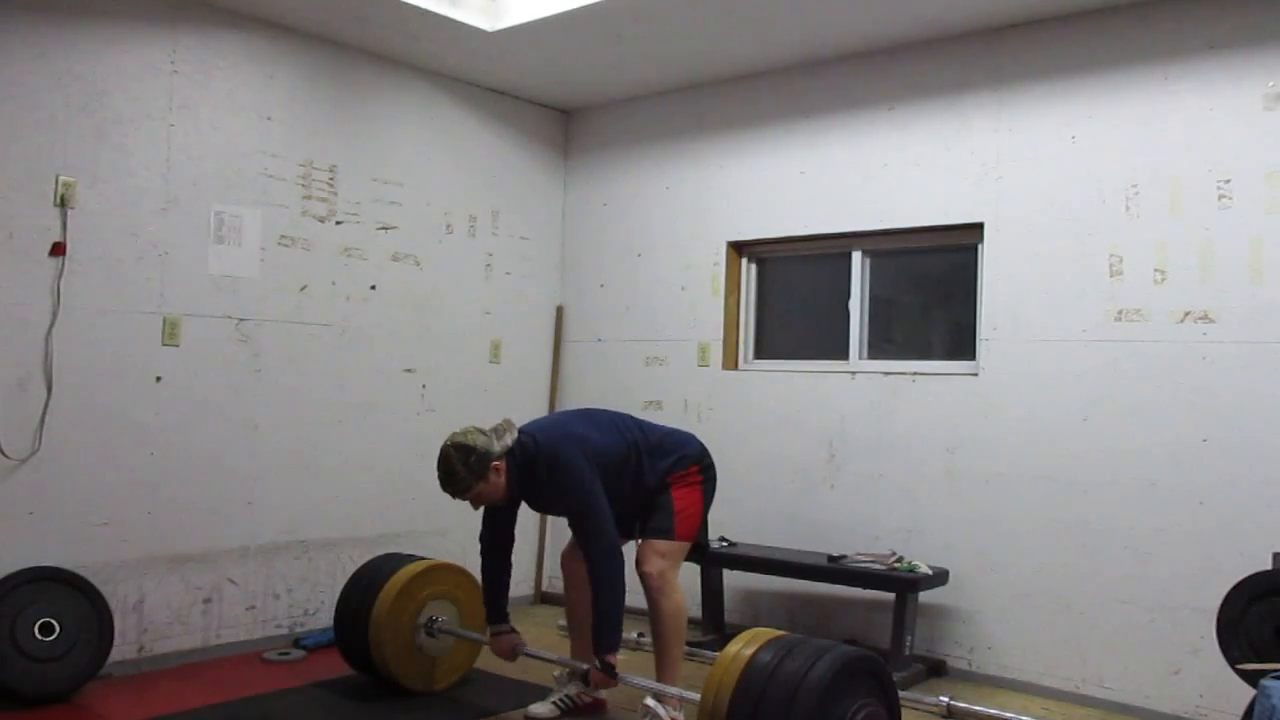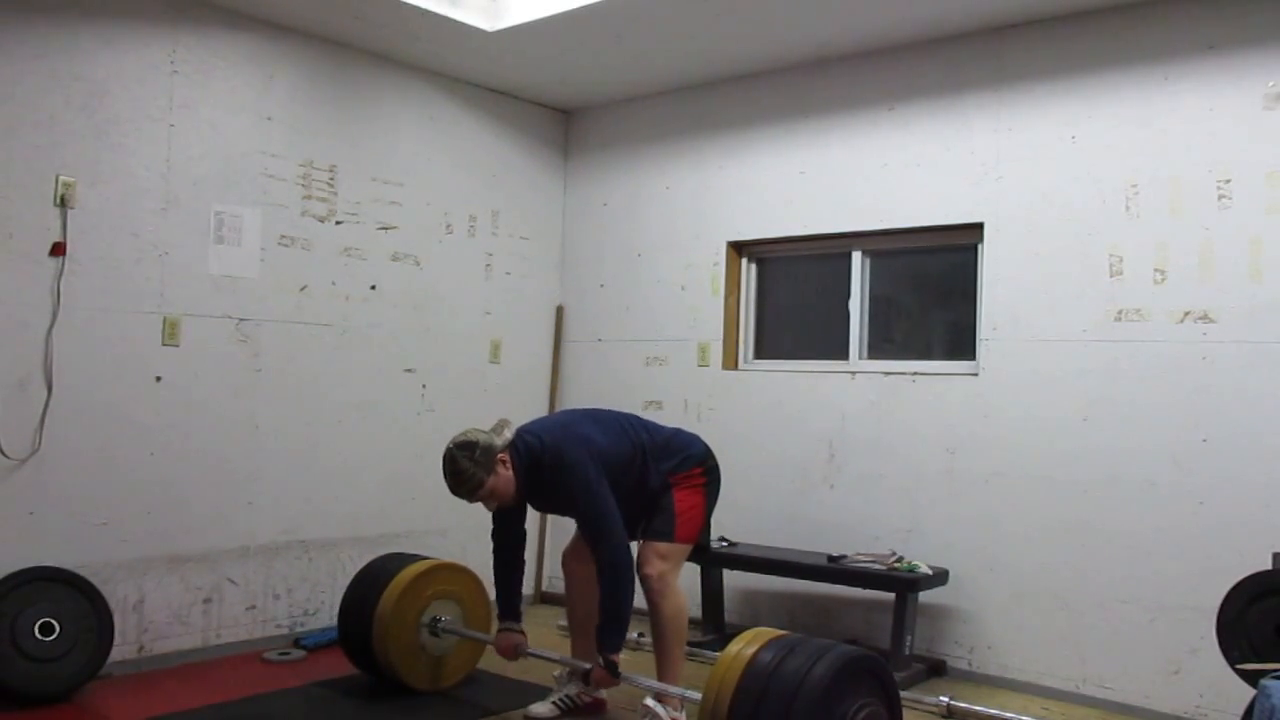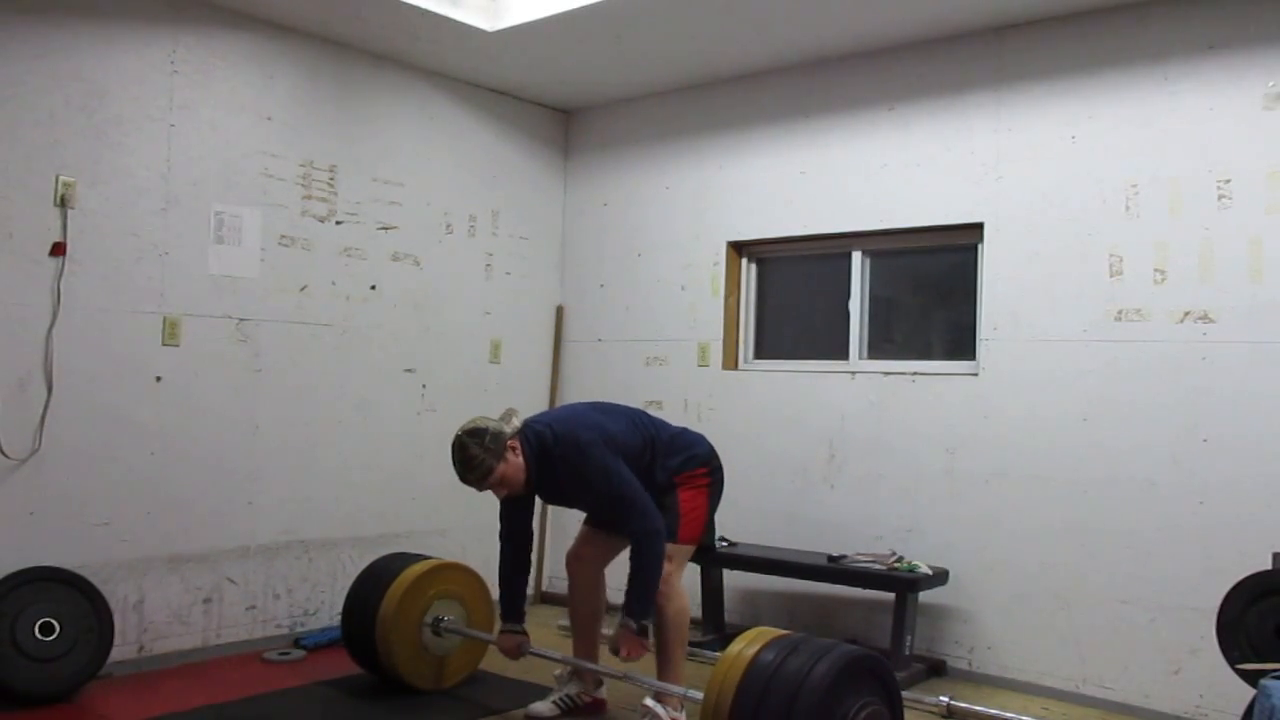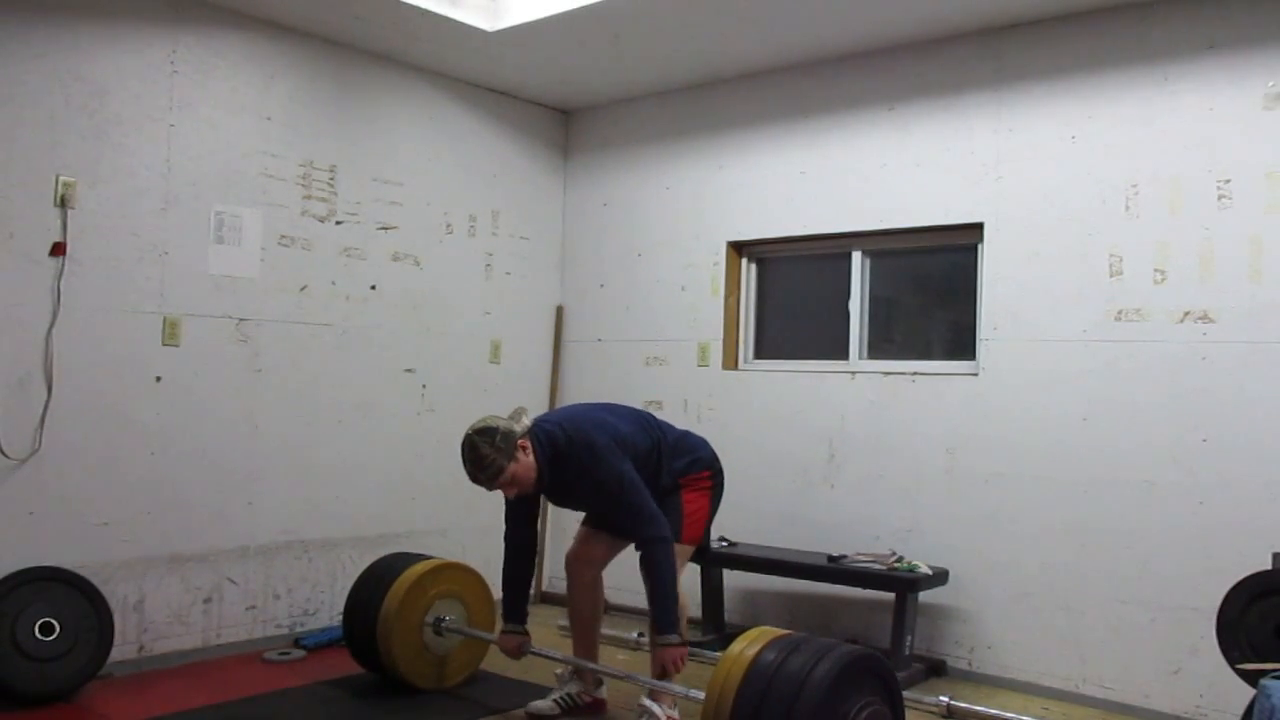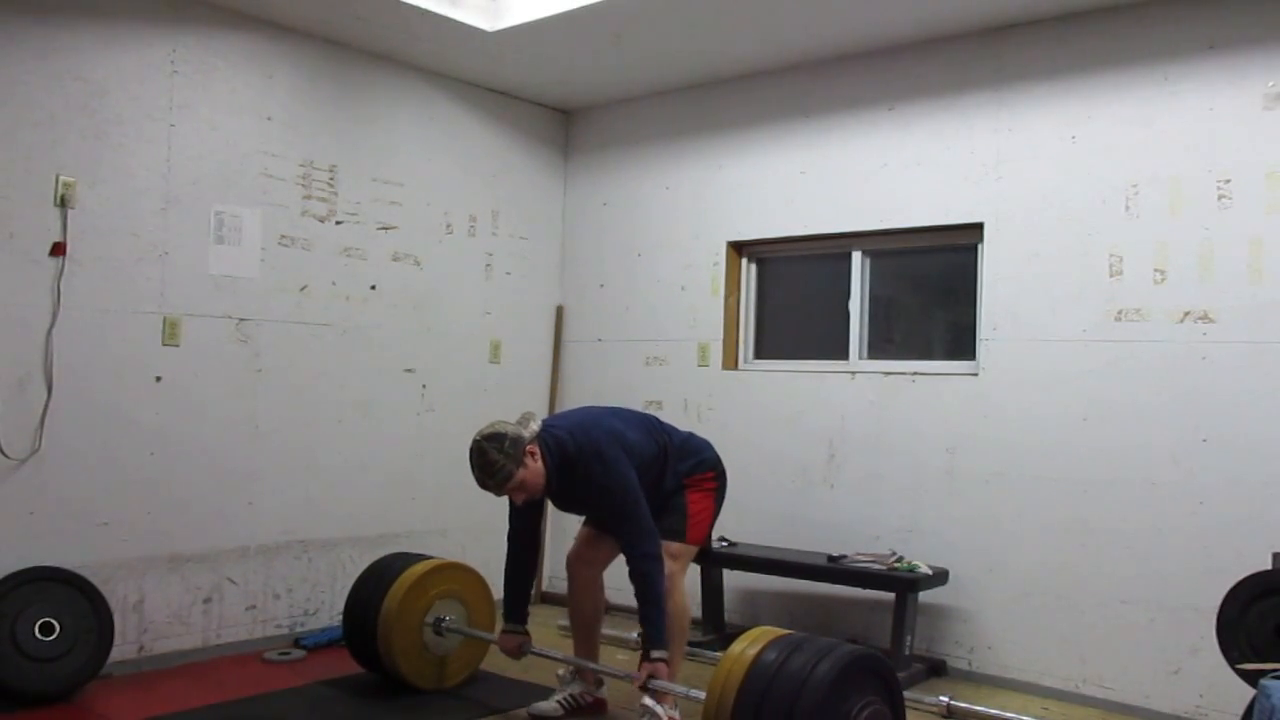
dt=0.2s
person 1, frame 1
left shoulder: (561, 463)
right shoulder: (509, 462)
left elbow: (605, 553)
right elbow: (495, 545)
left wrist: (605, 651)
right wrist: (500, 625)
left hip: (680, 470)
right hip: (631, 481)
left knee: (654, 570)
right knee: (574, 562)
right ankle: (584, 688)
person 1, frame 2
left shoulder: (566, 462)
right shoulder: (514, 463)
left elbow: (614, 553)
right elbow: (507, 545)
left wrist: (607, 653)
right wrist: (508, 622)
left hip: (683, 472)
right hip: (634, 481)
left knee: (655, 573)
right knee: (576, 562)
right ankle: (585, 687)
person 1, frame 3
left shoulder: (578, 448)
right shoulder: (519, 460)
left elbow: (648, 526)
right elbow: (515, 541)
left wrist: (634, 621)
right wrist: (511, 623)
left hip: (687, 471)
right hip: (633, 479)
left knee: (659, 573)
right knee: (581, 561)
right ankle: (586, 687)
person 1, frame 4
left shoulder: (589, 451)
right shoulder: (520, 460)
left elbow: (653, 536)
right elbow: (520, 542)
left wrist: (667, 633)
right wrist: (513, 624)
left hip: (689, 473)
right hip: (636, 478)
left knee: (663, 571)
right knee: (580, 561)
right ankle: (586, 686)
person 1, frame 5
left shoulder: (597, 458)
right shoulder: (522, 466)
left elbow: (643, 553)
right elbow: (522, 544)
left wrist: (654, 650)
right wrist: (513, 624)
left hip: (691, 475)
right hip: (641, 479)
left knee: (665, 572)
right knee: (581, 562)
right ankle: (587, 687)
